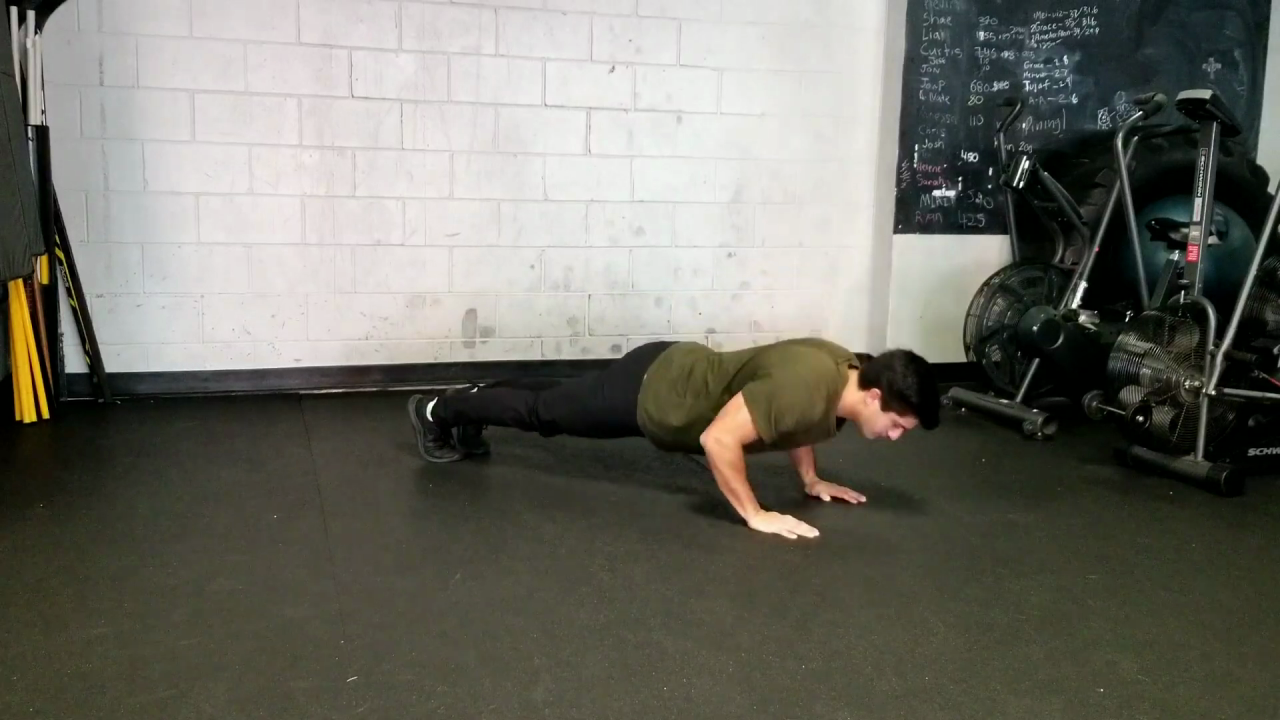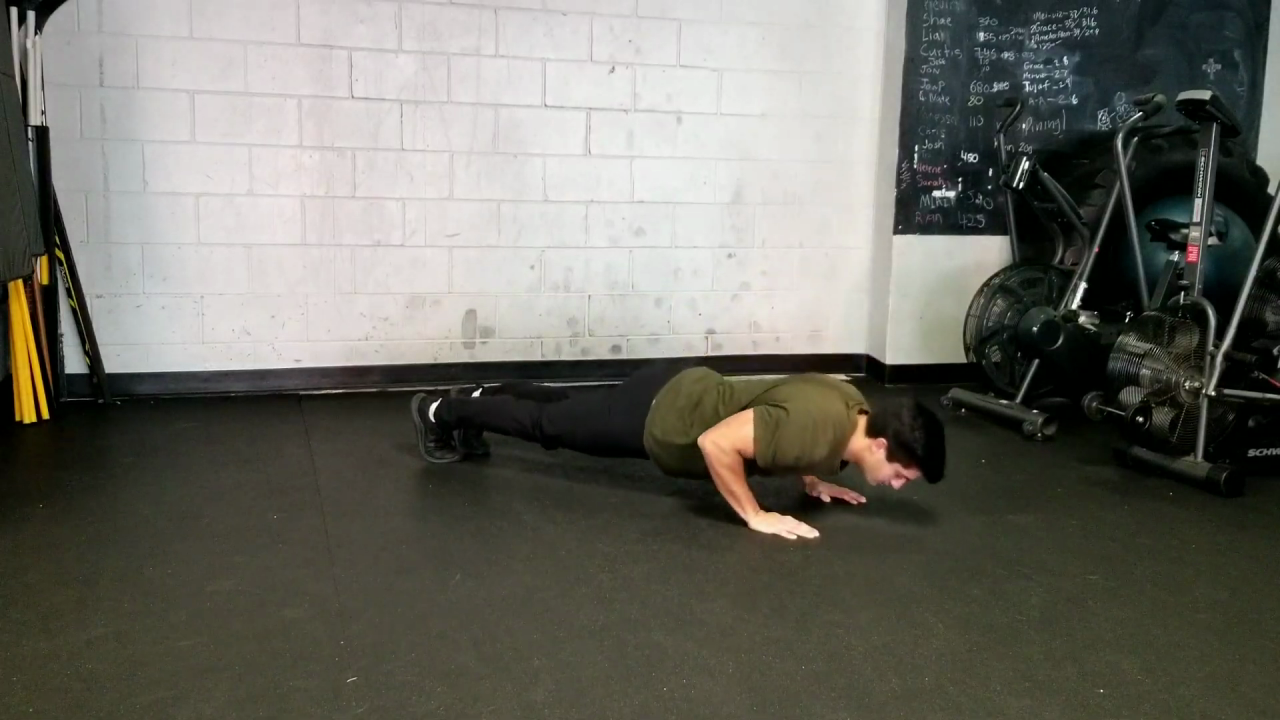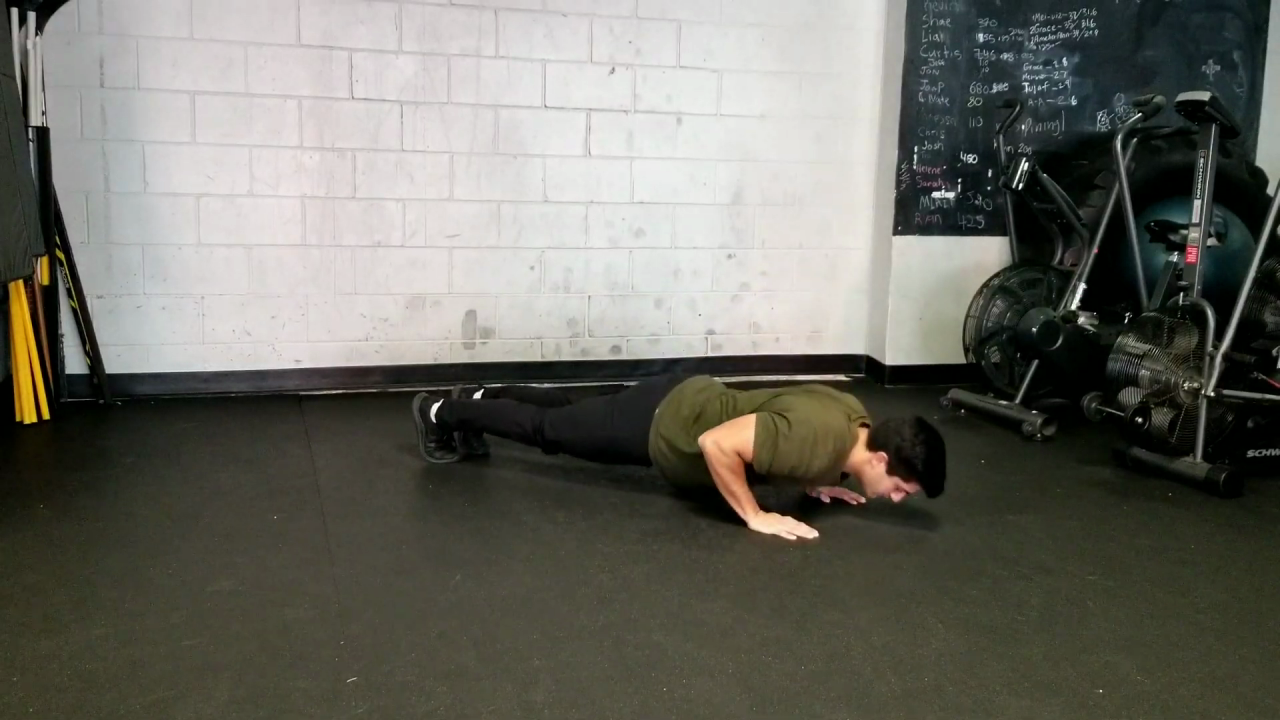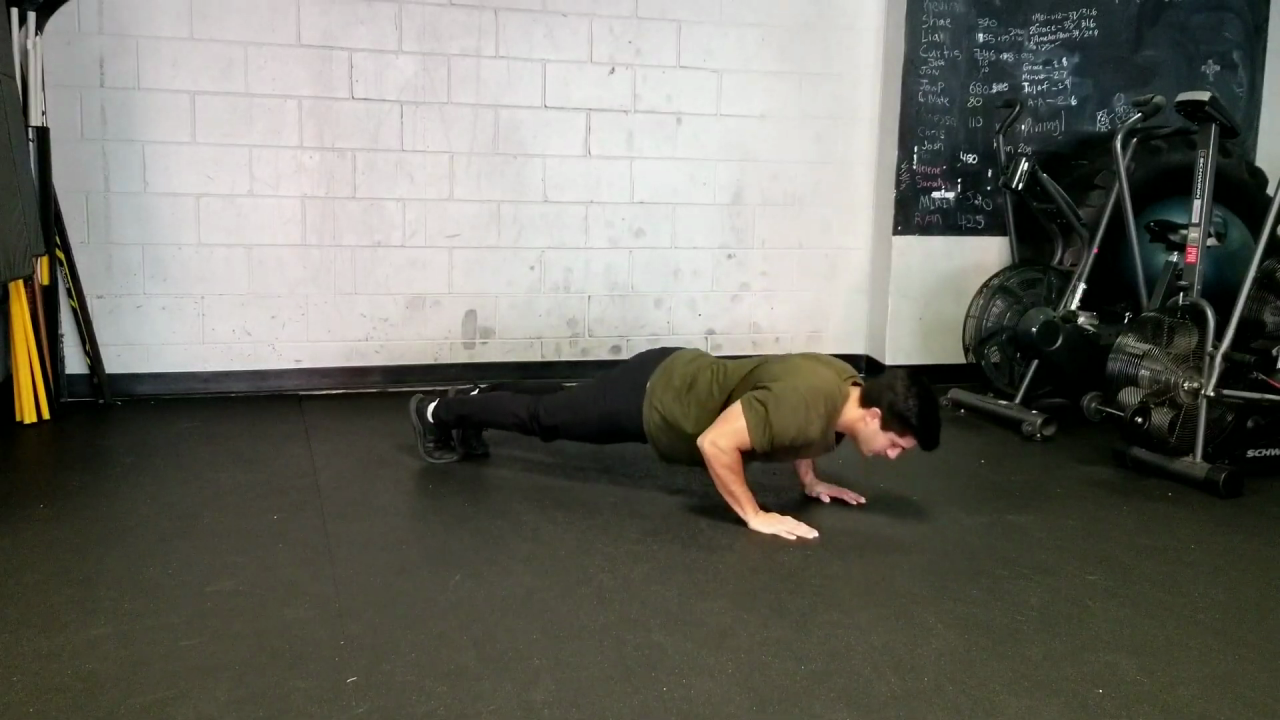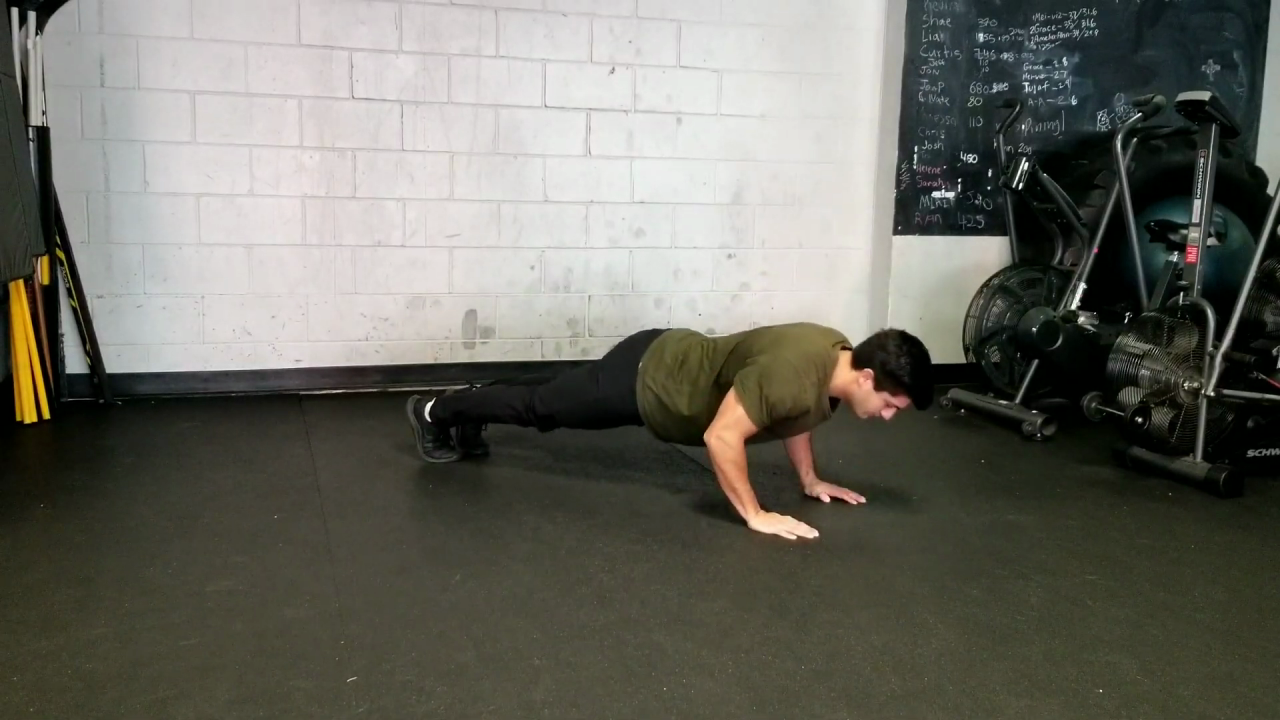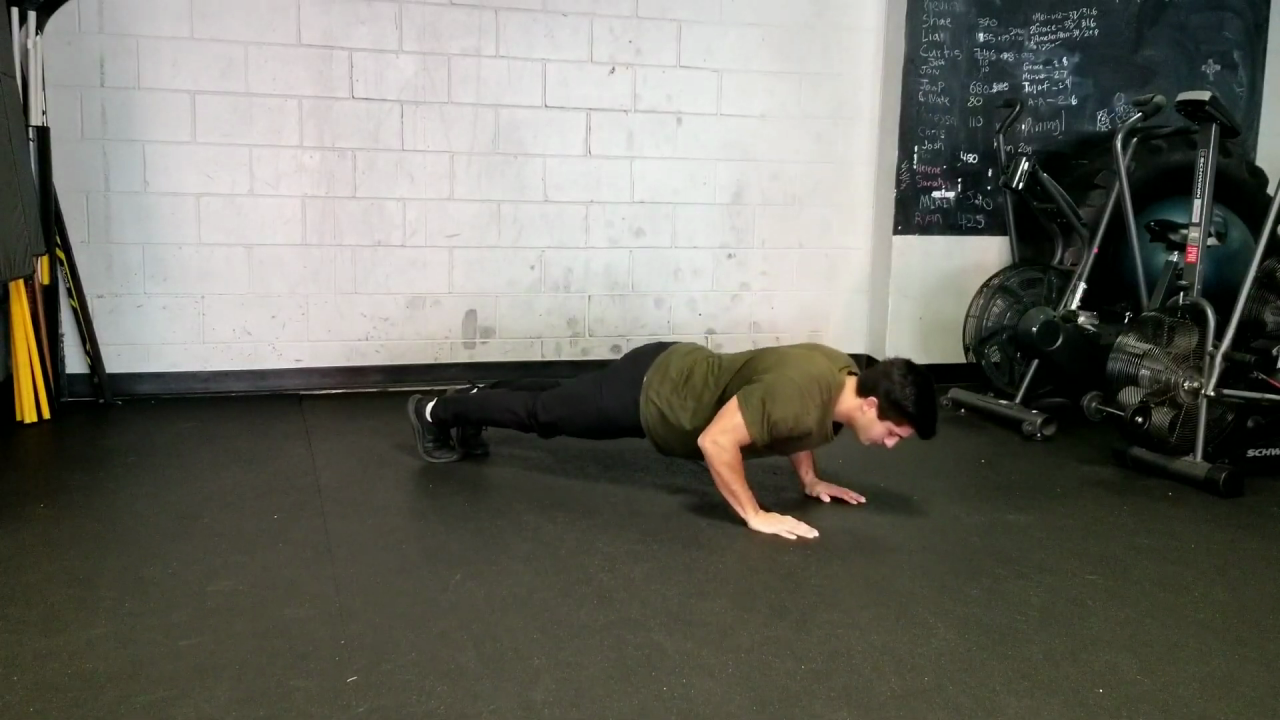
dt=0.5s
person 1, frame 1
left shoulder: (844, 370)
right shoulder: (806, 388)
right elbow: (717, 439)
left wrist: (811, 479)
right wrist: (755, 515)
left hip: (679, 372)
right hip: (651, 394)
left knee: (558, 402)
right knee: (544, 413)
left ankle: (469, 405)
right ankle: (437, 411)
person 1, frame 2
left shoulder: (852, 406)
right shoulder: (817, 428)
right elbow: (715, 443)
left wrist: (812, 479)
right wrist: (754, 516)
left hip: (688, 390)
right hip: (659, 419)
left knee: (565, 412)
right knee: (546, 426)
left ankle: (478, 397)
right ankle: (440, 413)
person 1, frame 3
left shoulder: (853, 417)
right shoulder: (819, 442)
right elbow: (716, 444)
left wrist: (813, 482)
right wrist: (756, 516)
left hip: (689, 400)
right hip: (661, 428)
left knee: (566, 414)
right knee: (548, 430)
left ankle: (479, 398)
right ankle: (440, 413)
person 1, frame 4
left shoulder: (845, 383)
right shoulder: (806, 404)
right elbow: (714, 442)
left wrist: (810, 479)
right wrist: (754, 516)
left hip: (682, 377)
right hip: (654, 400)
left knee: (560, 407)
right knee: (544, 418)
left ankle: (475, 399)
right ankle: (438, 413)
person 1, frame 5
left shoulder: (838, 354)
right shoulder: (792, 371)
left elbow: (794, 414)
right elbow: (722, 437)
left wrist: (809, 481)
right wrist: (755, 516)
left hip: (674, 365)
right hip: (646, 381)
left knee: (552, 404)
right knee: (539, 408)
left ankle: (470, 402)
right ankle: (436, 412)
person 1, frame 6
left shoulder: (842, 375)
right shoulder: (800, 394)
right elbow: (715, 441)
left wrist: (810, 480)
right wrist: (755, 515)
left hip: (678, 374)
right hip: (650, 395)
left knee: (558, 404)
right knee: (542, 415)
left ankle: (471, 403)
right ankle: (437, 412)
